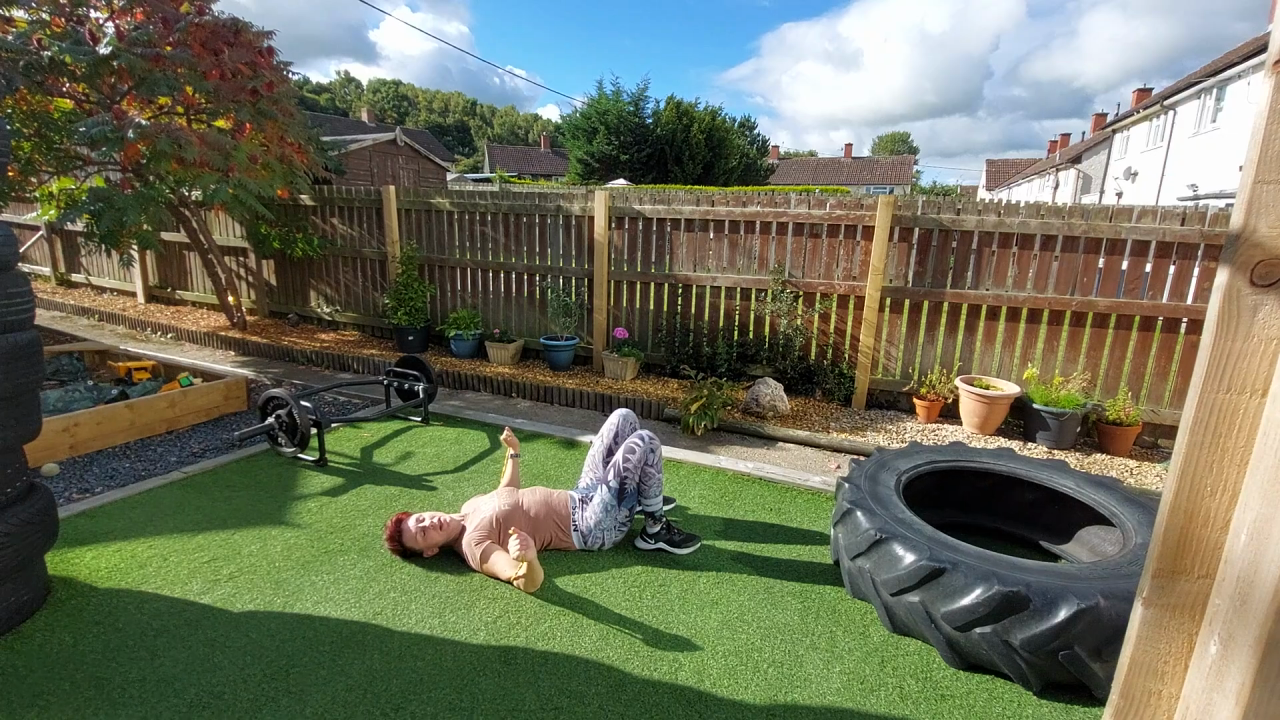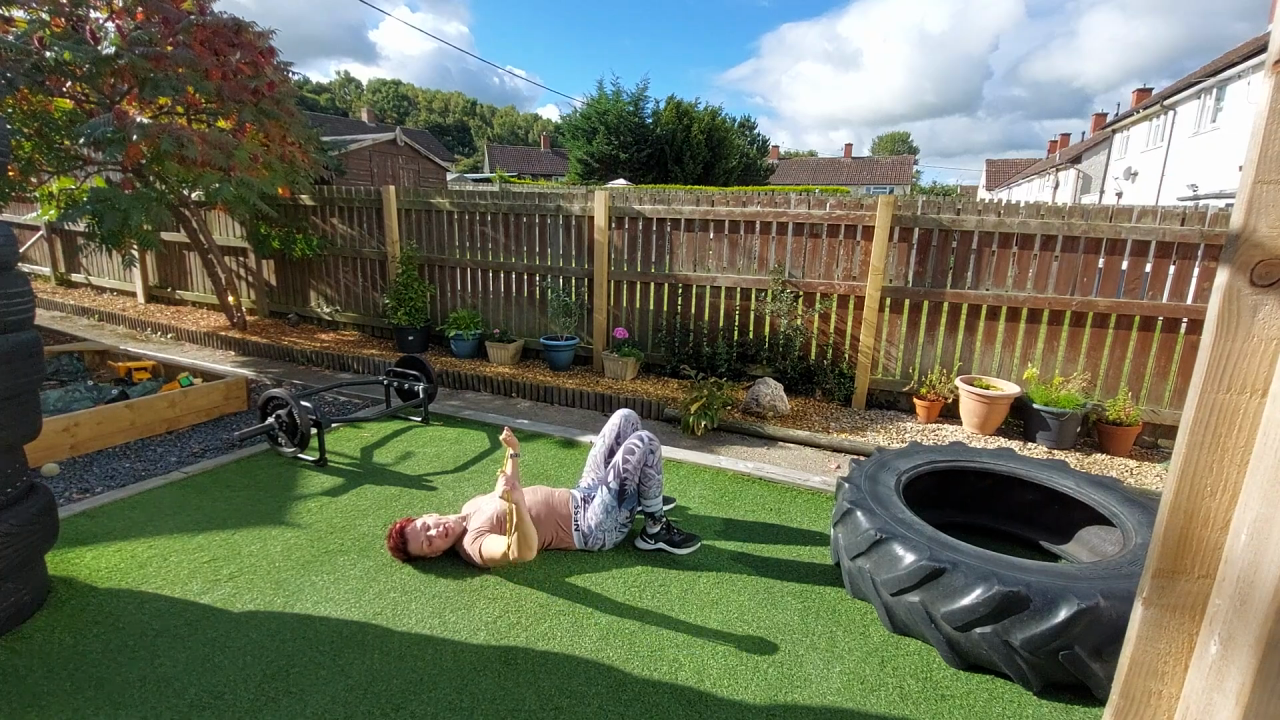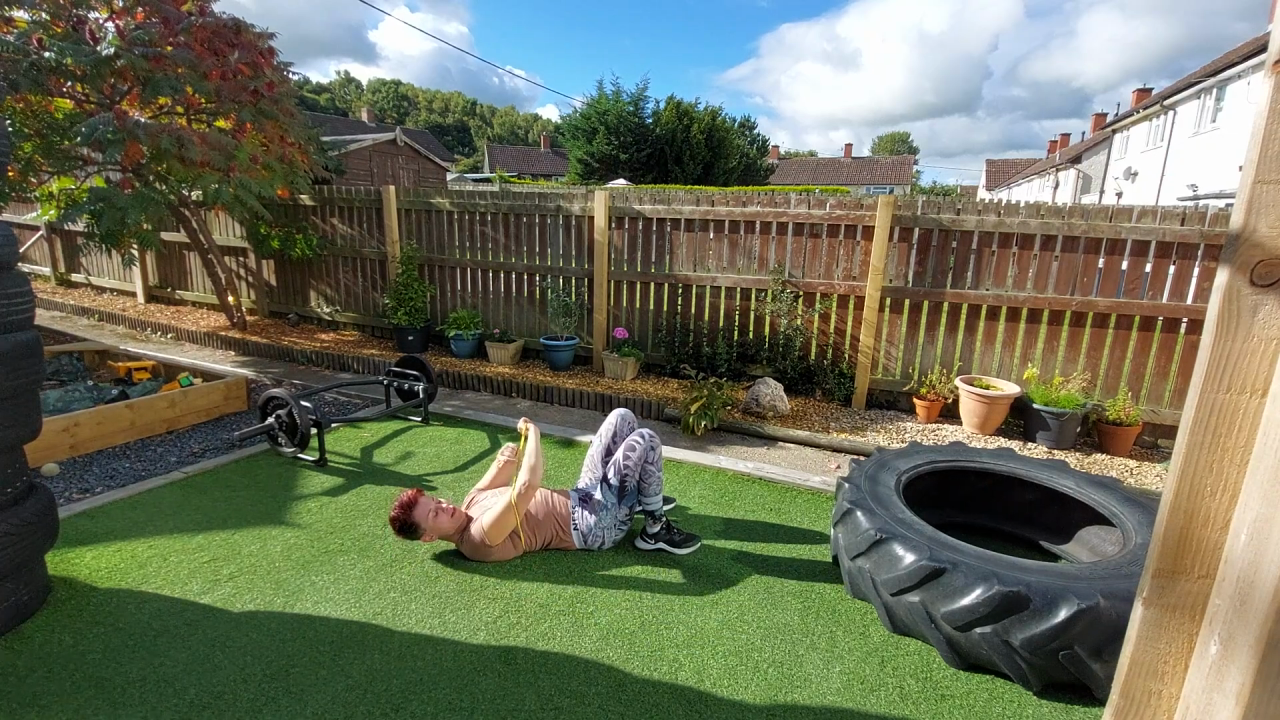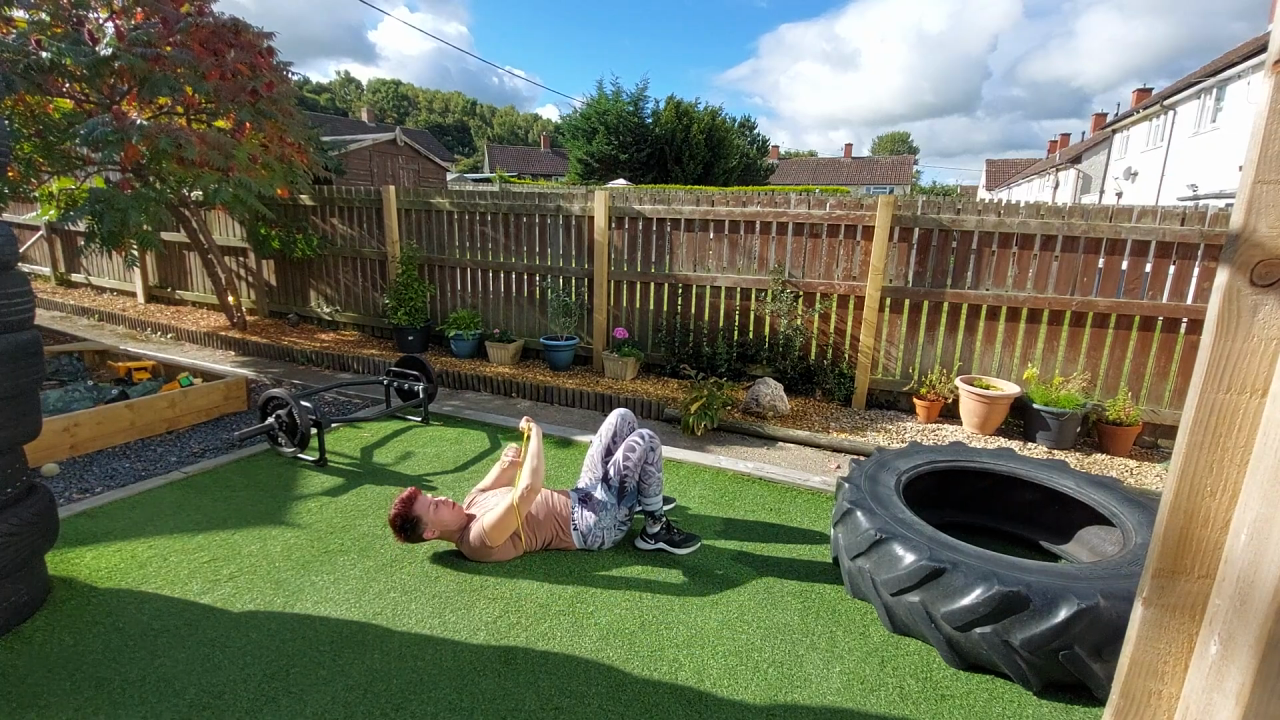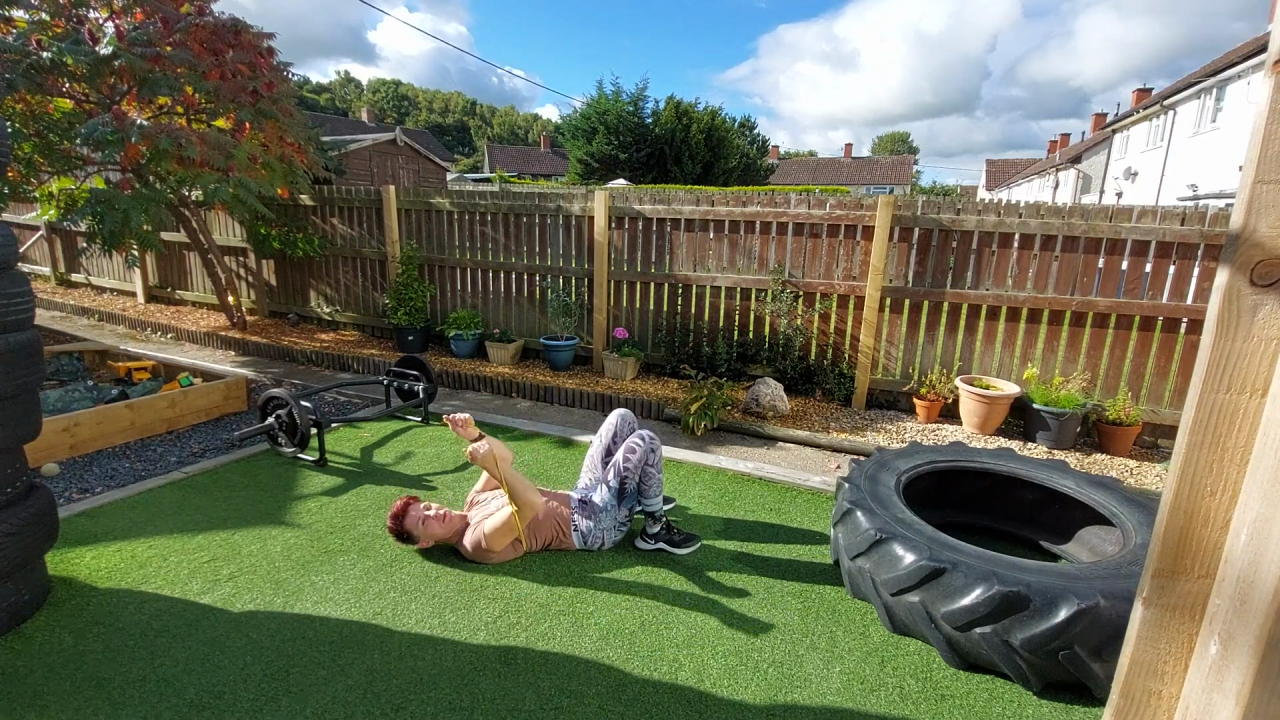
dt=1s
person 1, frame 1
left shoulder: (471, 507)
right shoulder: (473, 546)
right elbow: (530, 583)
left wrist: (513, 453)
right wrist: (528, 558)
left hip: (580, 498)
right hip: (594, 527)
left knee: (624, 417)
right knee: (645, 441)
left ankle: (645, 497)
right ankle: (656, 530)
person 1, frame 2
left shoulder: (470, 508)
right shoulder: (474, 544)
right elbow: (525, 552)
left wrist: (513, 452)
right wrist: (516, 505)
left hip: (582, 498)
right hip: (595, 525)
left knee: (625, 417)
right knee: (644, 442)
left ankle: (645, 496)
right ankle: (656, 531)
person 1, frame 3
left shoulder: (472, 503)
right shoulder: (479, 539)
left elbow: (505, 463)
right elbow: (528, 486)
left wrist: (505, 457)
right wrist: (533, 433)
left hip: (581, 499)
right hip: (595, 526)
left knee: (622, 417)
right knee: (645, 440)
left ankle: (643, 496)
right ankle: (656, 531)
person 1, frame 4
left shoulder: (473, 503)
right shoulder: (479, 540)
left elbow: (510, 465)
right elbow: (530, 489)
left wrist: (509, 457)
right wrist: (535, 433)
left hip: (580, 500)
right hip: (593, 526)
left knee: (622, 417)
right knee: (645, 440)
left ankle: (644, 496)
right ankle: (656, 530)
person 1, frame 5
left shoulder: (473, 503)
right shoulder: (477, 543)
left elbow: (506, 458)
right elbow: (530, 505)
left wrist: (473, 435)
right wrist: (489, 464)
left hip: (580, 500)
right hip: (595, 526)
left knee: (622, 417)
right knee: (645, 441)
left ankle: (644, 497)
right ankle: (656, 530)
